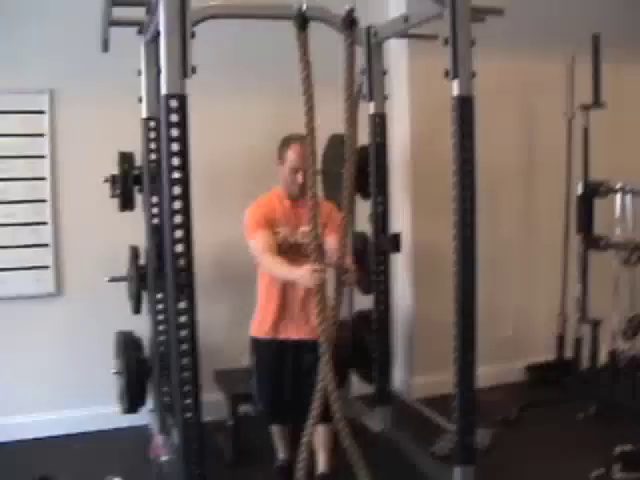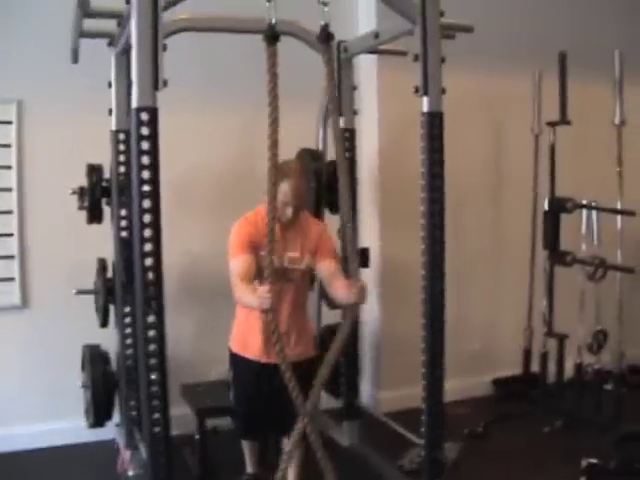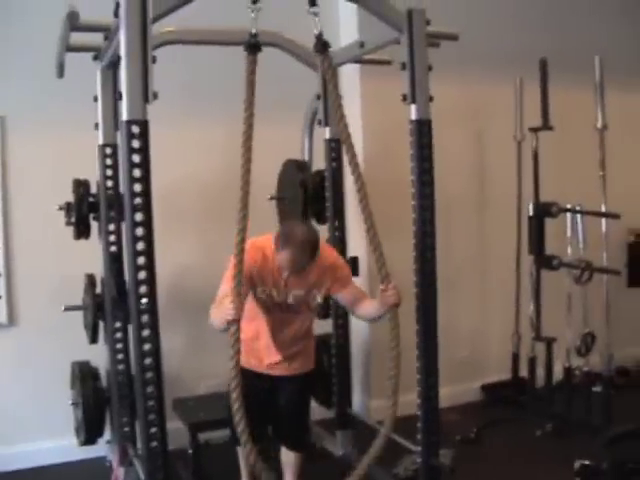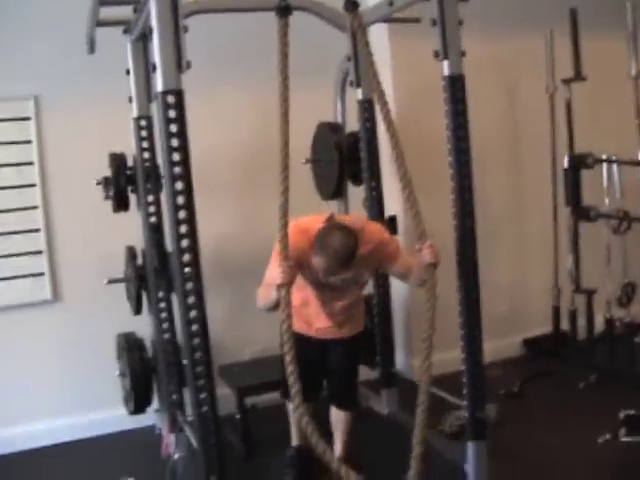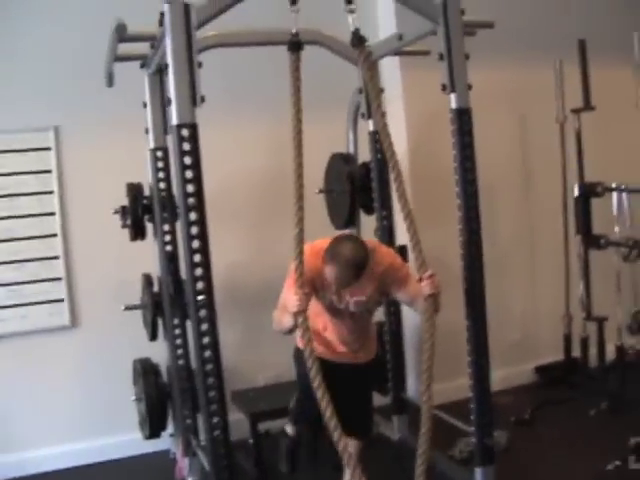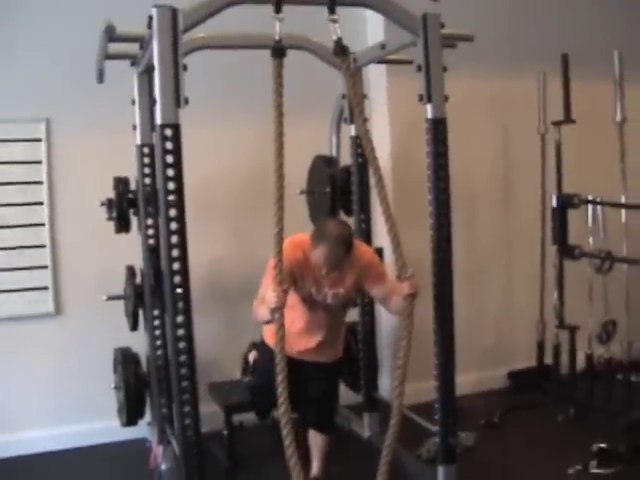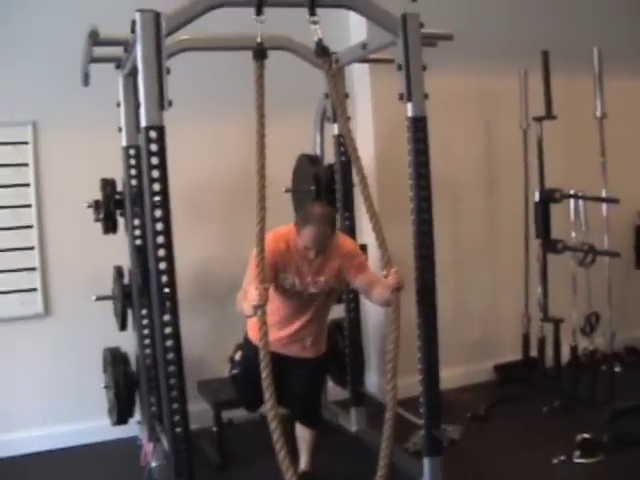
dt=0.3s
person 1, frame 1
left shoulder: (327, 211)
right shoulder: (260, 210)
left elbow: (337, 257)
right elbow: (266, 260)
left wrist: (344, 268)
right wrist: (299, 275)
left hip: (315, 328)
right hip: (271, 328)
left knee: (320, 402)
right knee: (273, 402)
person 1, frame 2
left shoulder: (317, 232)
right shoulder: (247, 228)
left elbow: (334, 282)
right elbow: (239, 284)
left wrist: (351, 292)
right wrist: (256, 299)
left hip: (297, 347)
right hip: (250, 346)
left knee: (295, 420)
right knee: (249, 416)
person 1, frame 3
left shoulder: (328, 262)
right shoulder: (252, 255)
left elbow: (359, 304)
right elbow: (215, 313)
left wrist: (382, 306)
right wrist: (224, 315)
left hip: (297, 361)
right hip: (252, 358)
left knee: (293, 431)
right knee: (247, 427)
person 1, frame 4
left shoulder: (375, 239)
right shoulder: (297, 235)
left elbow: (410, 273)
right elbow: (263, 300)
left wrist: (424, 263)
right wrist: (276, 288)
left hip: (346, 326)
right hip: (302, 323)
left knee: (343, 393)
right knee: (298, 389)
left ankle: (339, 456)
right ankle: (296, 447)
person 1, frame 5
left shoulder: (386, 262)
right shoulder: (310, 259)
left elbow: (417, 301)
right elbow: (278, 322)
left wrist: (428, 295)
right wrist: (292, 316)
left hip: (358, 352)
right hip: (315, 346)
left knee: (355, 419)
right knee: (311, 410)
right ankle: (292, 433)
person 1, frame 6
left shoulder: (364, 259)
right shoulder: (291, 251)
left elbow: (391, 300)
right elbow: (258, 310)
left wrist: (405, 295)
right wrist: (268, 310)
left hip: (325, 352)
right hip: (281, 344)
left knee: (320, 416)
right knee: (263, 398)
right ankle: (256, 359)
person 1, frame 7
left shoulder: (345, 250)
right shoulder: (274, 243)
left elbow: (373, 289)
right elbow: (243, 298)
left wrist: (389, 288)
right wrist: (250, 304)
left hip: (308, 347)
right hip: (263, 340)
left knee: (306, 410)
right knee: (249, 395)
right ankle: (243, 359)
